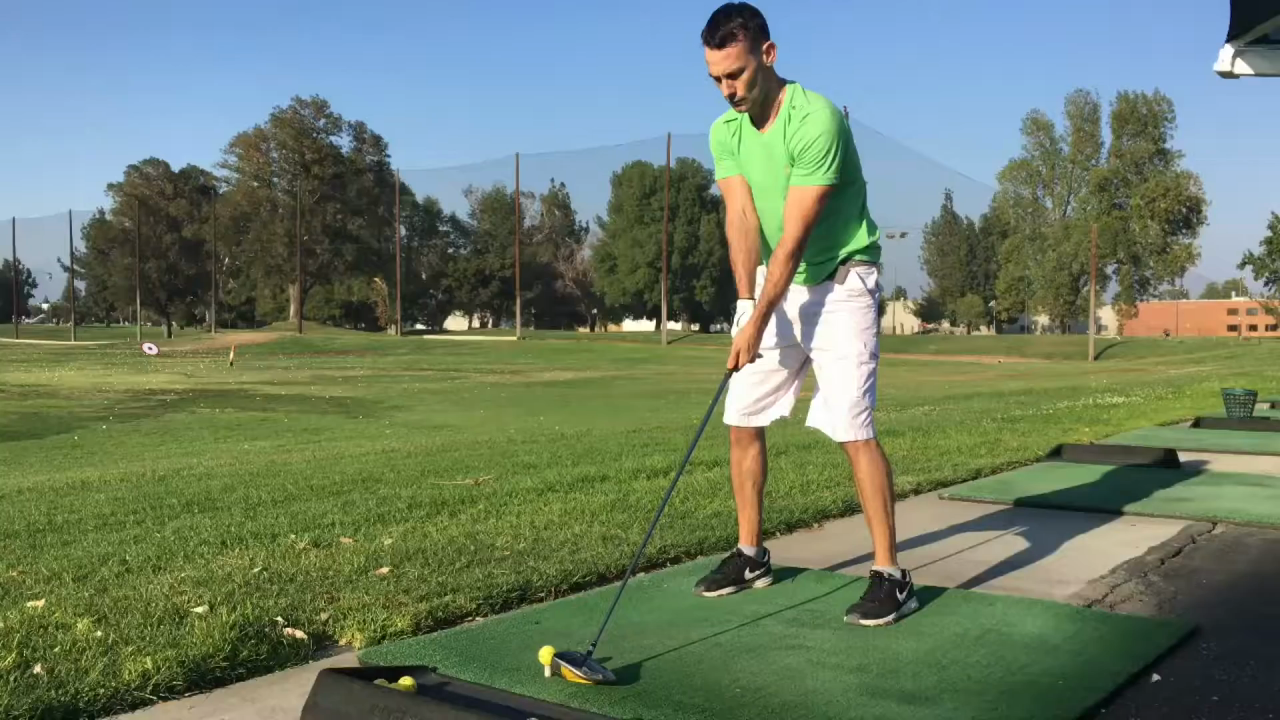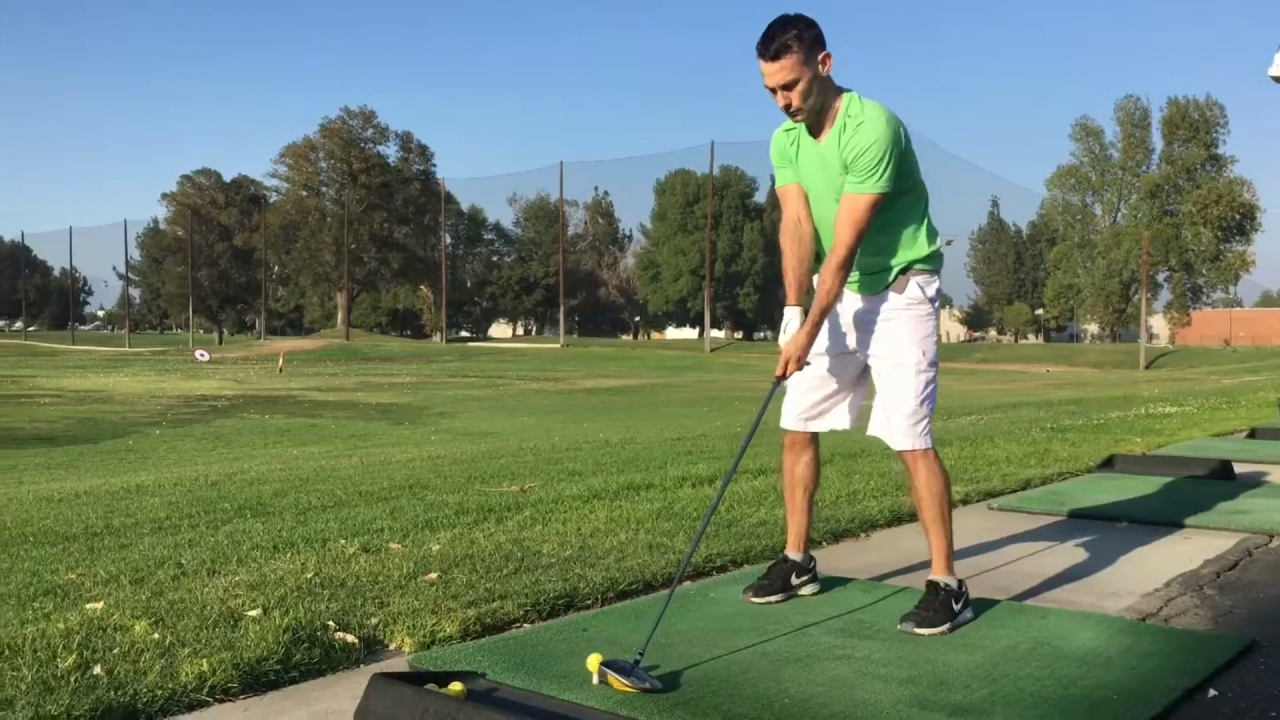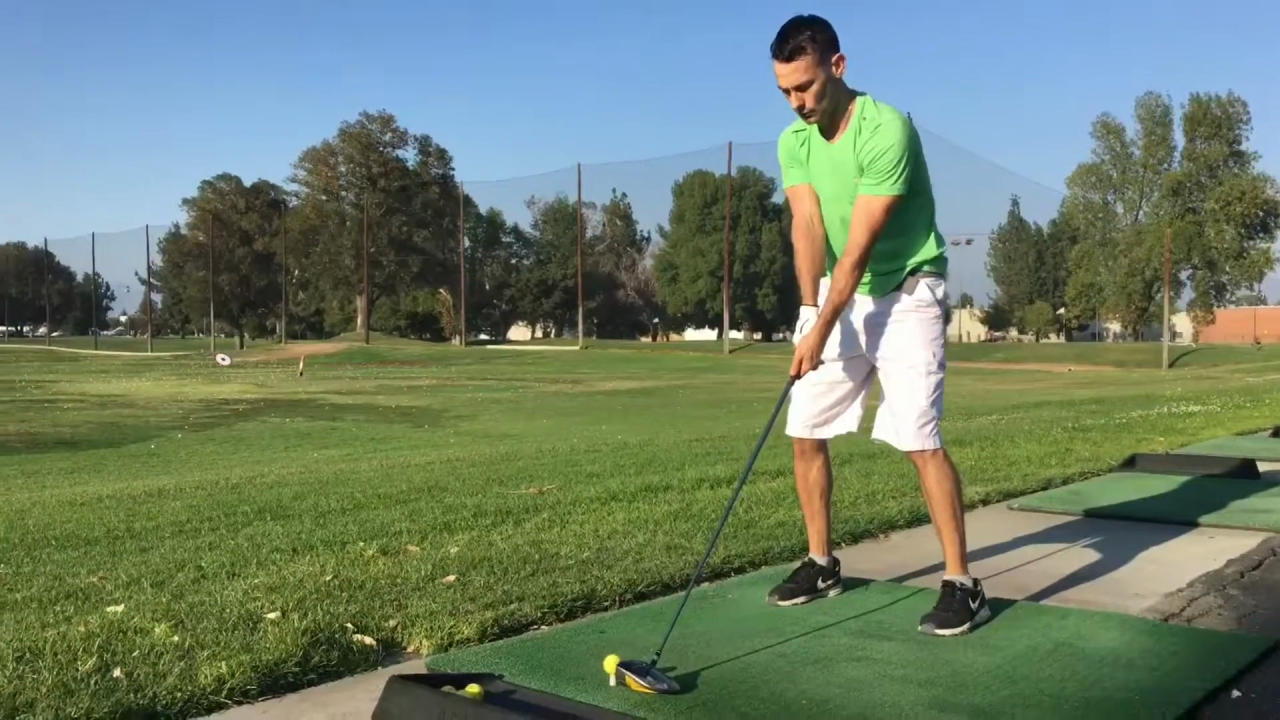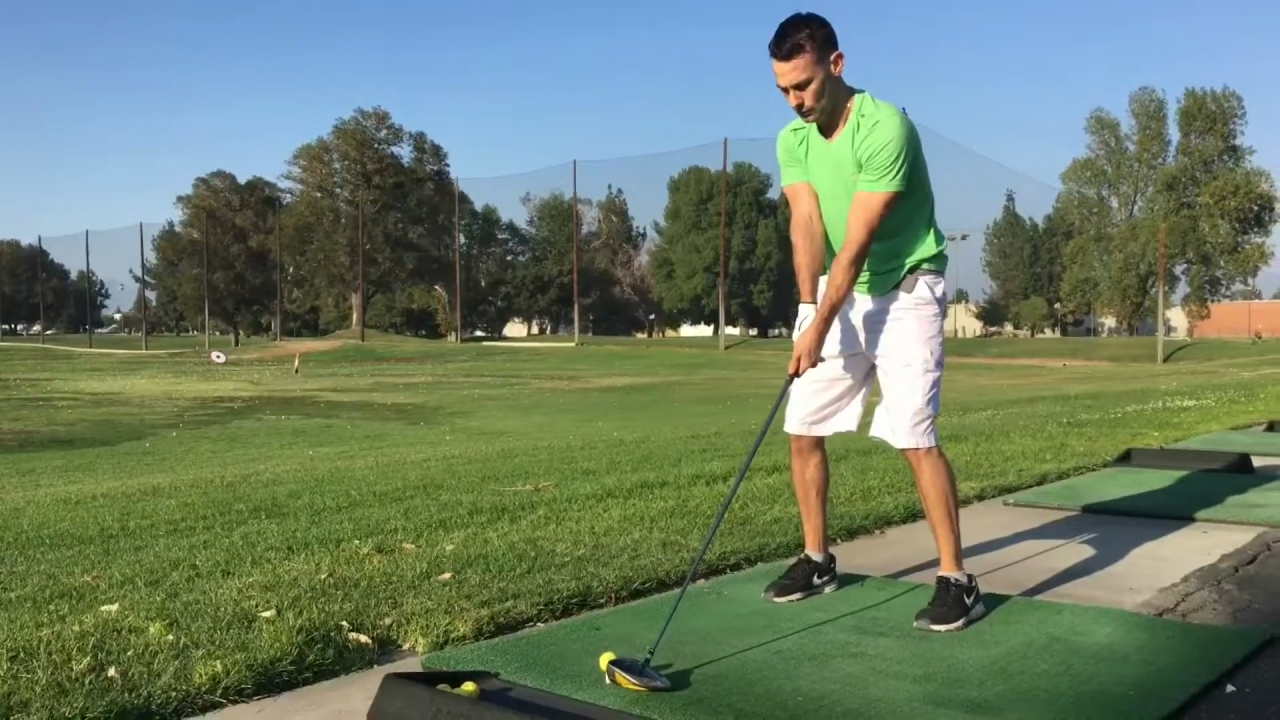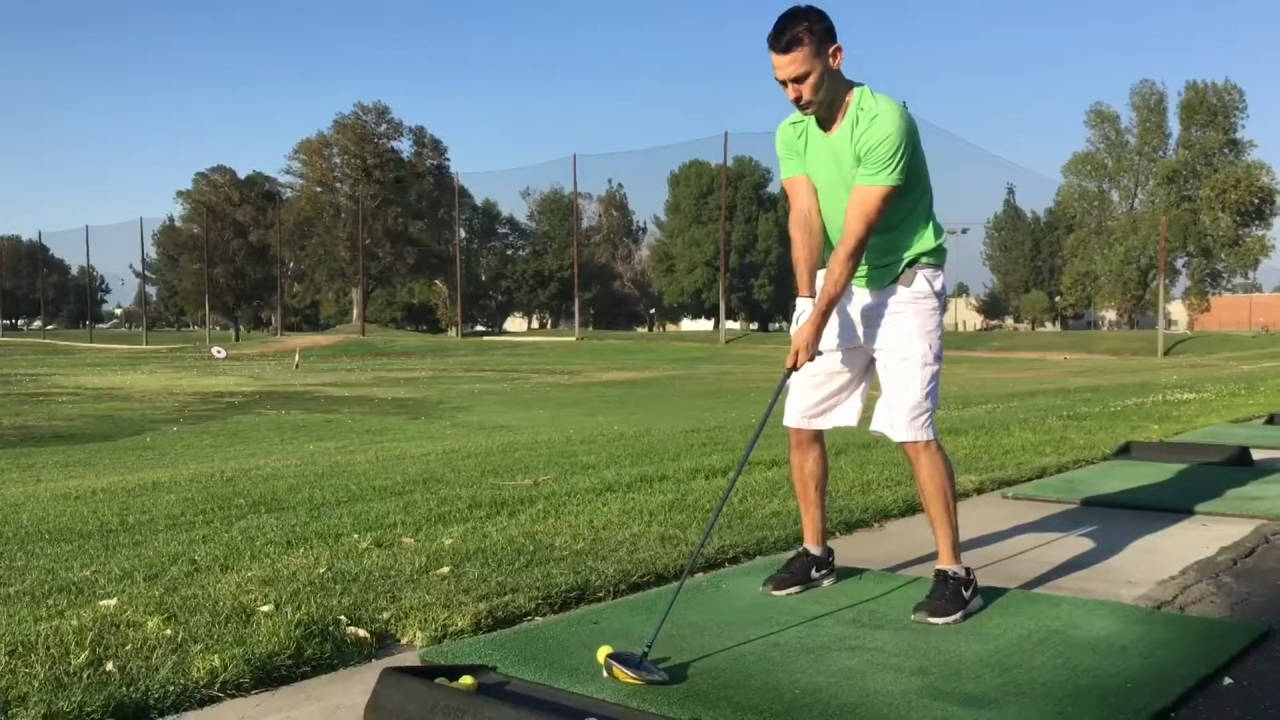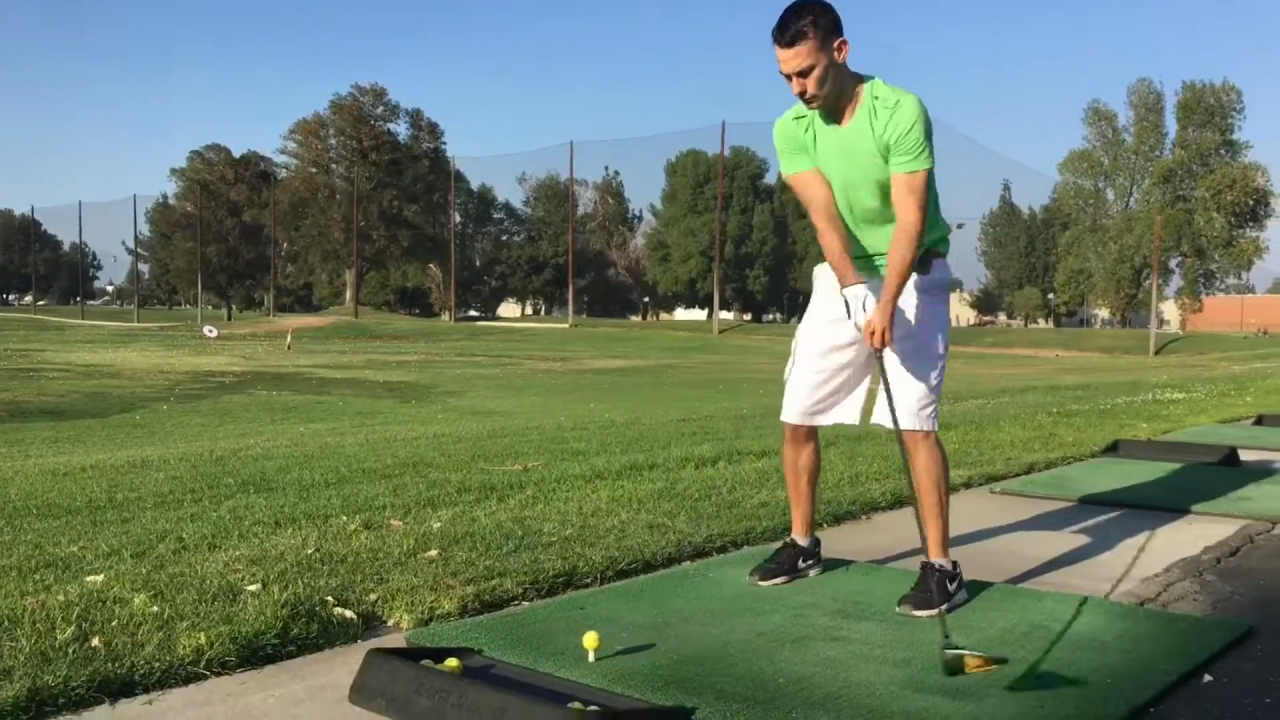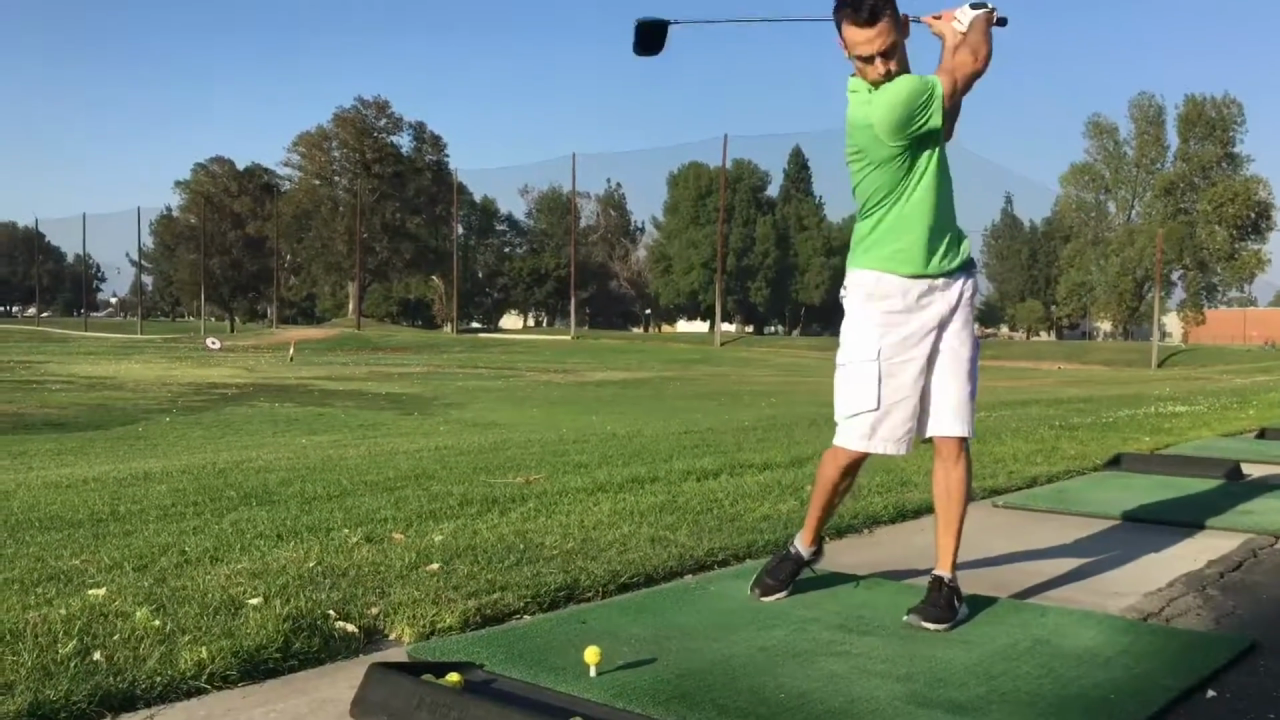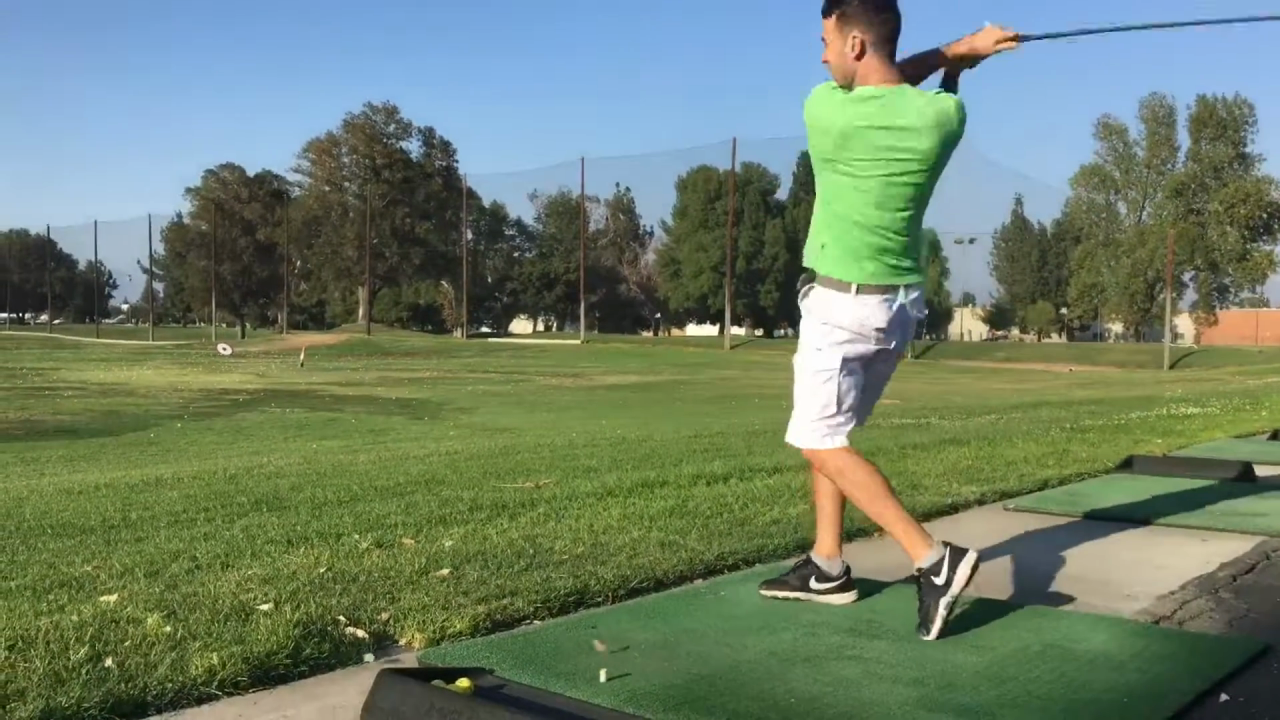
dt=0.7s
person 1, frame 1
left shoulder: (817, 119)
right shoulder: (725, 131)
left elbow: (794, 236)
right elbow: (742, 221)
left wrist: (757, 323)
right wrist: (745, 305)
left hip: (838, 285)
right hip: (773, 287)
left knee: (852, 428)
right knee: (742, 423)
left ankle: (890, 575)
right ankle: (751, 554)
person 1, frame 2
left shoulder: (874, 127)
right shoulder: (785, 140)
left elbow: (844, 245)
right elbow: (797, 227)
left wrist: (810, 331)
right wrist: (792, 314)
left hip: (900, 292)
right hip: (834, 295)
left knee: (910, 436)
right knee: (798, 427)
left ankle: (946, 584)
right ankle: (797, 561)
person 1, frame 3
left shoulder: (886, 131)
right shoulder: (792, 141)
left elbow: (859, 247)
right elbow: (807, 226)
left wrist: (820, 331)
right wrist: (809, 312)
left hip: (904, 296)
right hip: (838, 297)
left knee: (919, 438)
right knee: (805, 434)
left ankle: (961, 584)
right ankle: (821, 563)
person 1, frame 4
left shoulder: (886, 128)
right shoulder: (792, 140)
left elbow: (857, 243)
right elbow: (807, 225)
left wrist: (819, 327)
right wrist: (808, 309)
left hip: (905, 294)
right hip: (838, 295)
left knee: (914, 435)
right knee: (803, 430)
left ankle: (956, 579)
right ankle: (817, 558)
person 1, frame 5
left shoulder: (885, 122)
right shoulder: (791, 134)
left elbow: (855, 236)
right elbow: (805, 219)
left wrist: (816, 320)
right wrist: (806, 301)
left hip: (904, 288)
right hip: (837, 289)
left knee: (913, 429)
right knee: (802, 425)
left ankle: (954, 573)
right ankle: (815, 553)
person 1, frame 6
left shoulder: (901, 111)
right shoulder: (791, 130)
left elbow: (910, 217)
right elbow: (824, 217)
left wrist: (888, 302)
right wrist: (854, 294)
left hip: (911, 280)
right hip: (841, 281)
left knee: (914, 421)
right knee: (797, 420)
left ankle: (940, 566)
right ankle: (802, 543)
person 1, frame 7
left shoulder: (902, 88)
right shoulder: (886, 105)
left elbow: (942, 125)
right elbow: (973, 62)
left hip: (950, 285)
right hip: (885, 293)
left knee: (951, 438)
right knee: (854, 442)
left ankle: (944, 579)
right ankle: (805, 546)
person 1, frame 8
left shoulder: (824, 109)
right shoulder: (946, 116)
left hip: (842, 303)
right hip: (900, 301)
left knee: (825, 444)
right knee: (826, 431)
left ankle: (934, 560)
right ankle: (827, 566)
